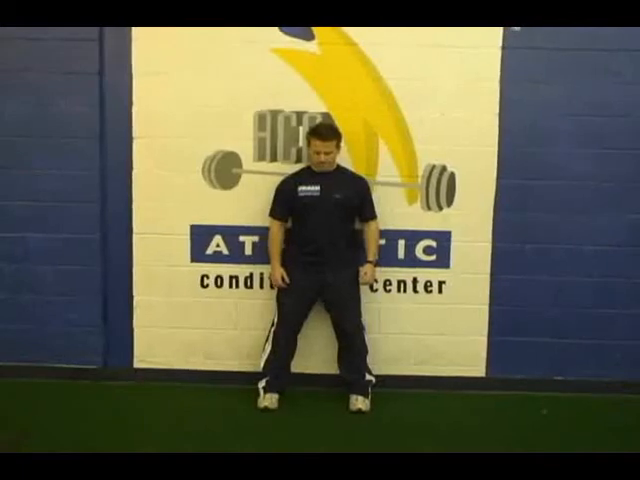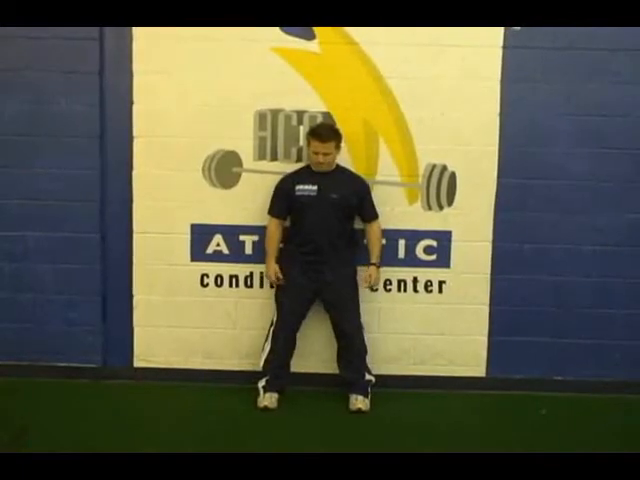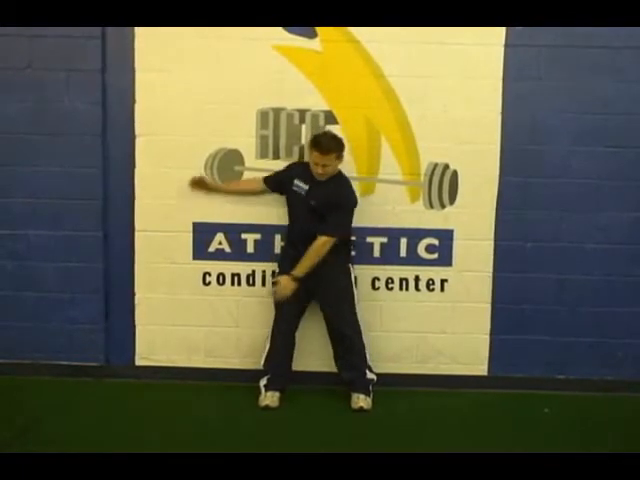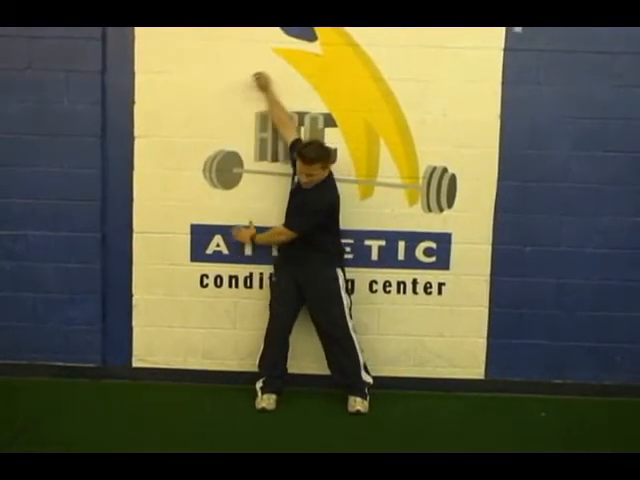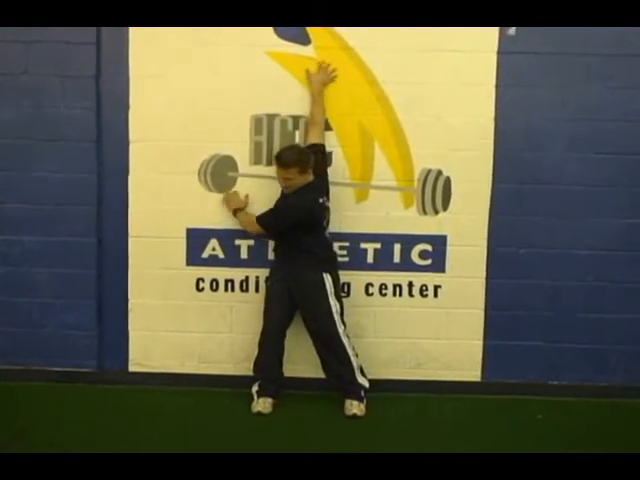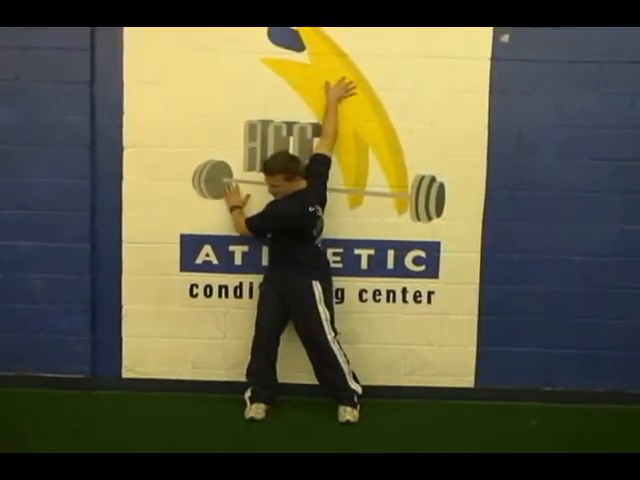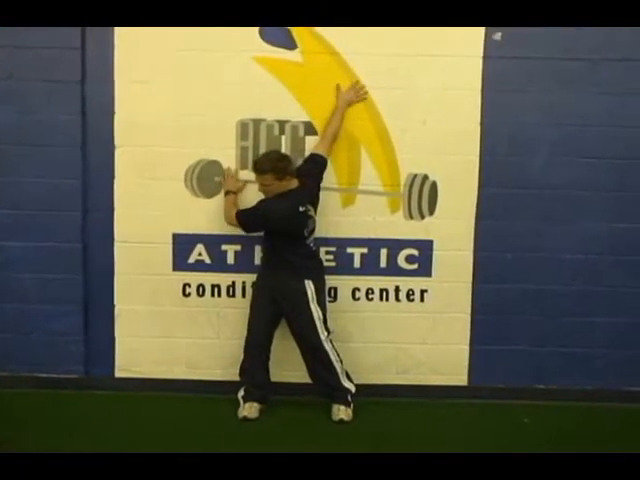
dt=0.7s
person 1, frame 1
left shoulder: (355, 184)
right shoulder: (292, 184)
left elbow: (369, 224)
right elbow: (277, 225)
left wrist: (370, 261)
right wrist: (275, 264)
left hip: (342, 272)
right hip: (298, 271)
left knee: (351, 331)
right knee: (284, 328)
left ankle: (360, 389)
right ankle: (271, 387)
person 1, frame 2
left shoulder: (354, 184)
right shoulder: (291, 182)
left elbow: (372, 224)
right elbow: (275, 222)
left wrist: (374, 263)
right wrist: (271, 260)
left hip: (340, 271)
right hip: (296, 269)
left knee: (349, 330)
right knee: (283, 327)
left ankle: (359, 389)
right ankle: (270, 386)
person 1, frame 3
left shoulder: (343, 194)
right shoulder: (295, 172)
left elbow: (324, 242)
right elbow: (260, 184)
left wrist: (295, 278)
right wrist: (217, 187)
left hip: (332, 268)
right hip: (292, 261)
left knee: (344, 327)
right knee: (283, 325)
left ankle: (360, 386)
right ankle: (272, 385)
person 1, frame 4
left shoulder: (323, 198)
right shoulder: (304, 164)
left elbow: (284, 233)
right elbow: (286, 127)
left wrist: (251, 237)
right wrist: (267, 92)
left hip: (323, 269)
right hip: (289, 264)
left knee: (337, 329)
right knee: (277, 326)
left ankle: (358, 389)
right ankle: (269, 387)
person 1, frame 5
left shoulder: (296, 205)
right shoulder: (316, 168)
left elbow: (256, 226)
right elbow: (316, 128)
left wrist: (237, 208)
right wrist: (316, 89)
left hip: (315, 274)
right hip: (284, 269)
left knee: (330, 333)
right knee: (272, 330)
left ankle: (355, 392)
right ankle: (265, 391)
person 1, frame 6
left shoulder: (283, 211)
right shoulder: (315, 179)
left elbow: (245, 227)
right elbow: (327, 139)
left wrist: (235, 206)
right wrist: (332, 102)
left hip: (308, 281)
right hip: (278, 277)
left knee: (321, 340)
right knee: (264, 337)
left ankle: (348, 397)
right ankle: (259, 396)
person 1, frame 7
left shoulder: (273, 210)
right shoulder: (308, 177)
left elbow: (233, 218)
right elbow: (326, 140)
left wrist: (231, 192)
right wrist: (342, 104)
left hip: (301, 281)
right hip: (270, 277)
left knee: (315, 340)
right knee: (257, 337)
left ankle: (342, 397)
right ankle: (252, 396)
